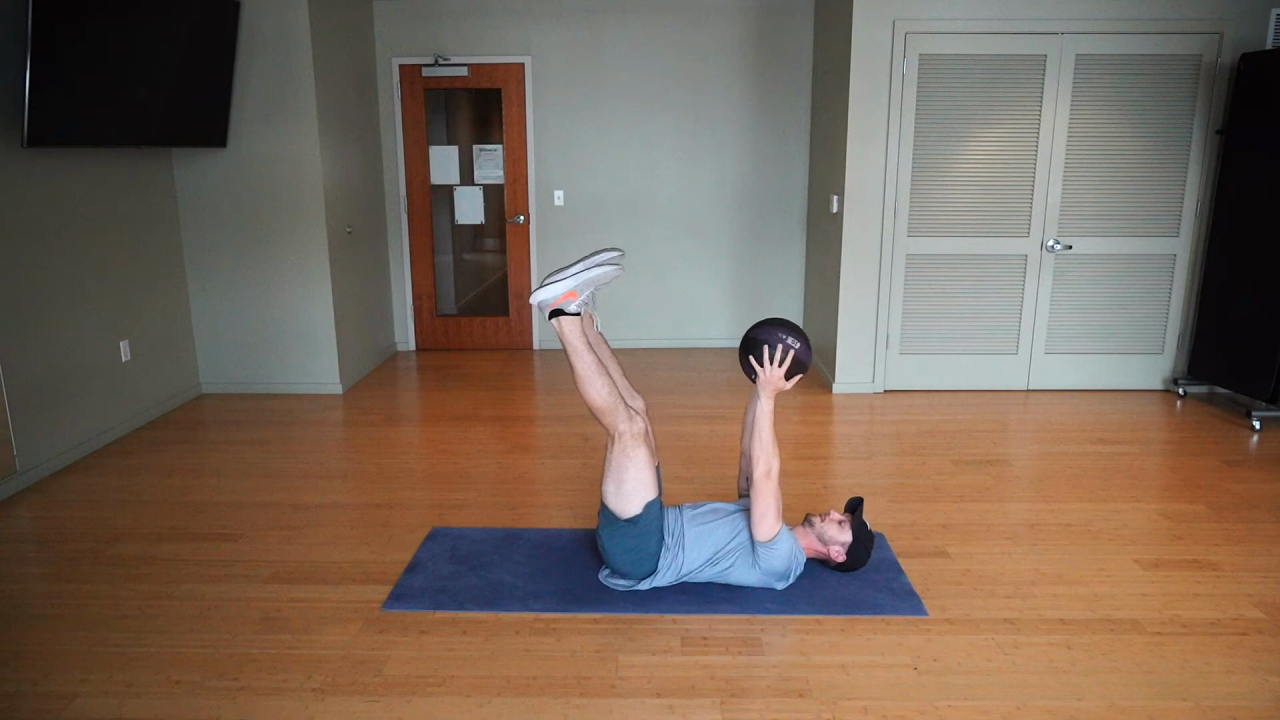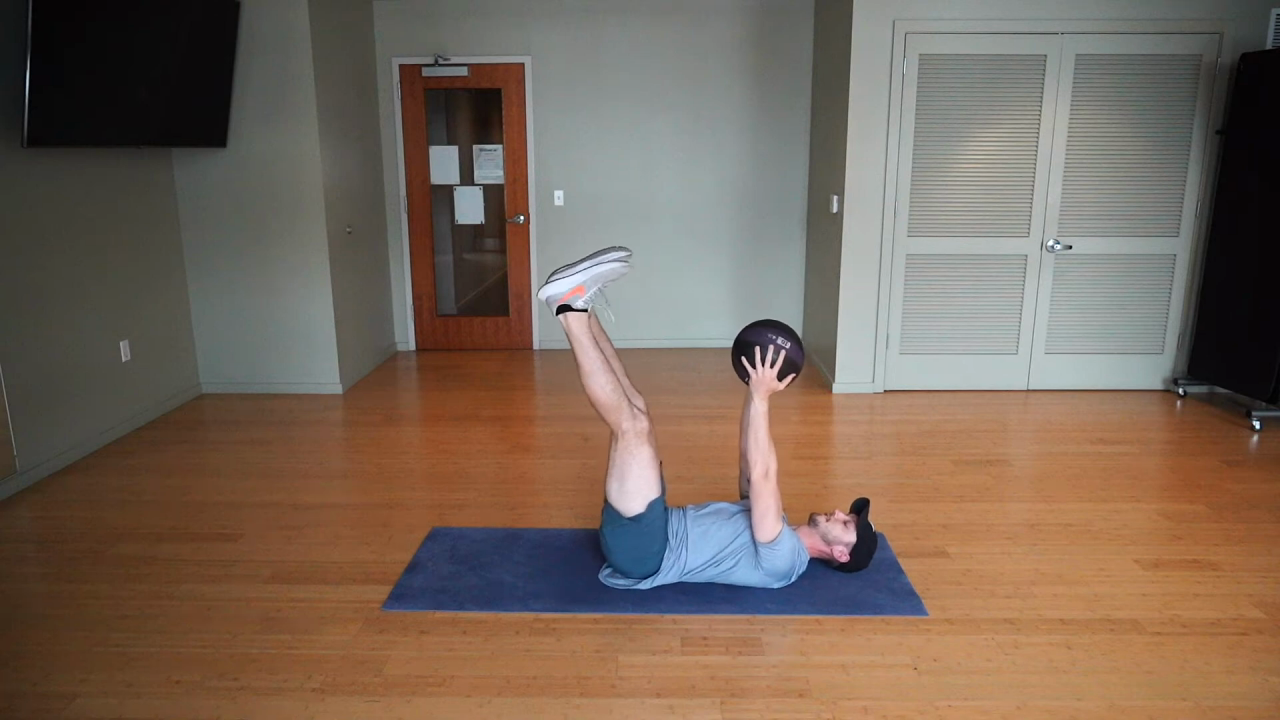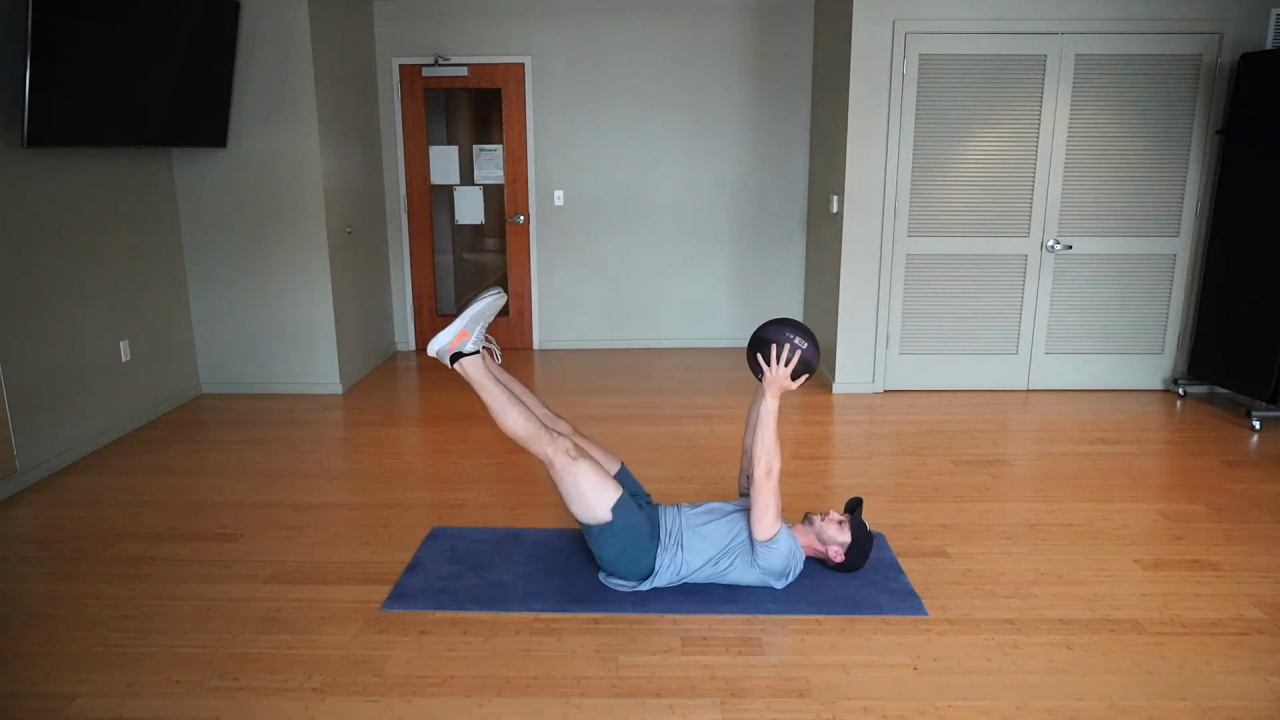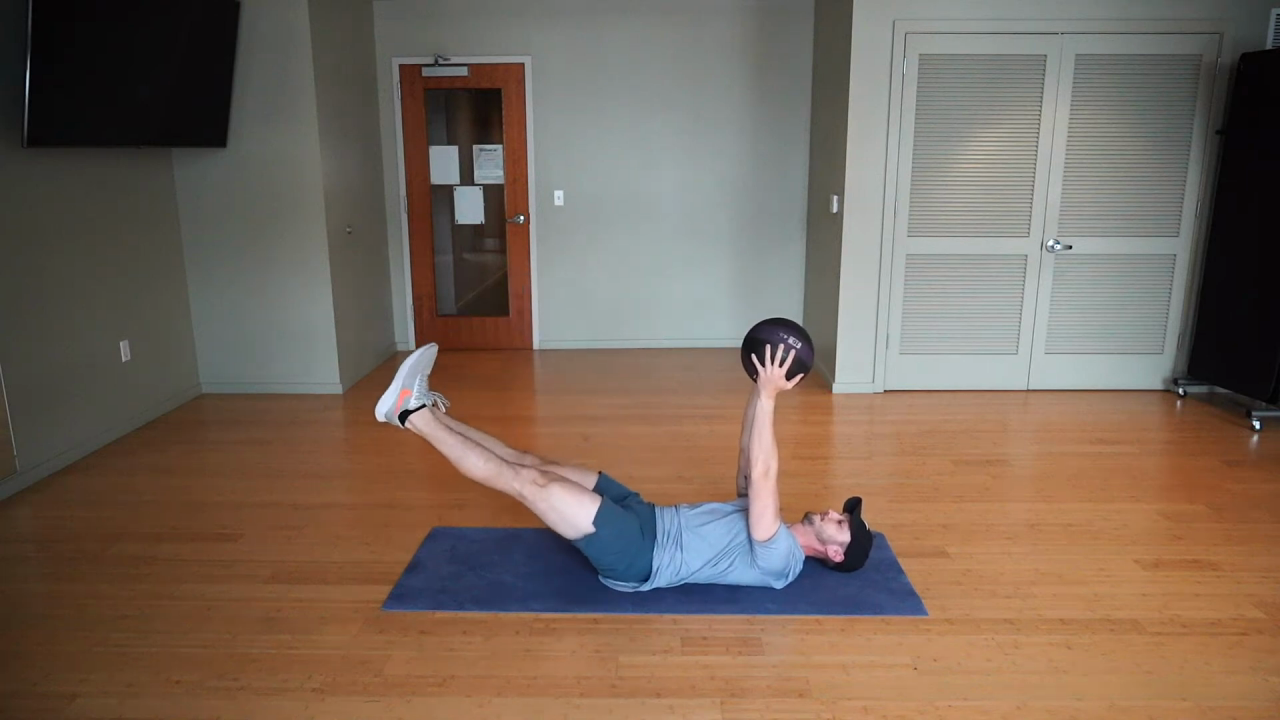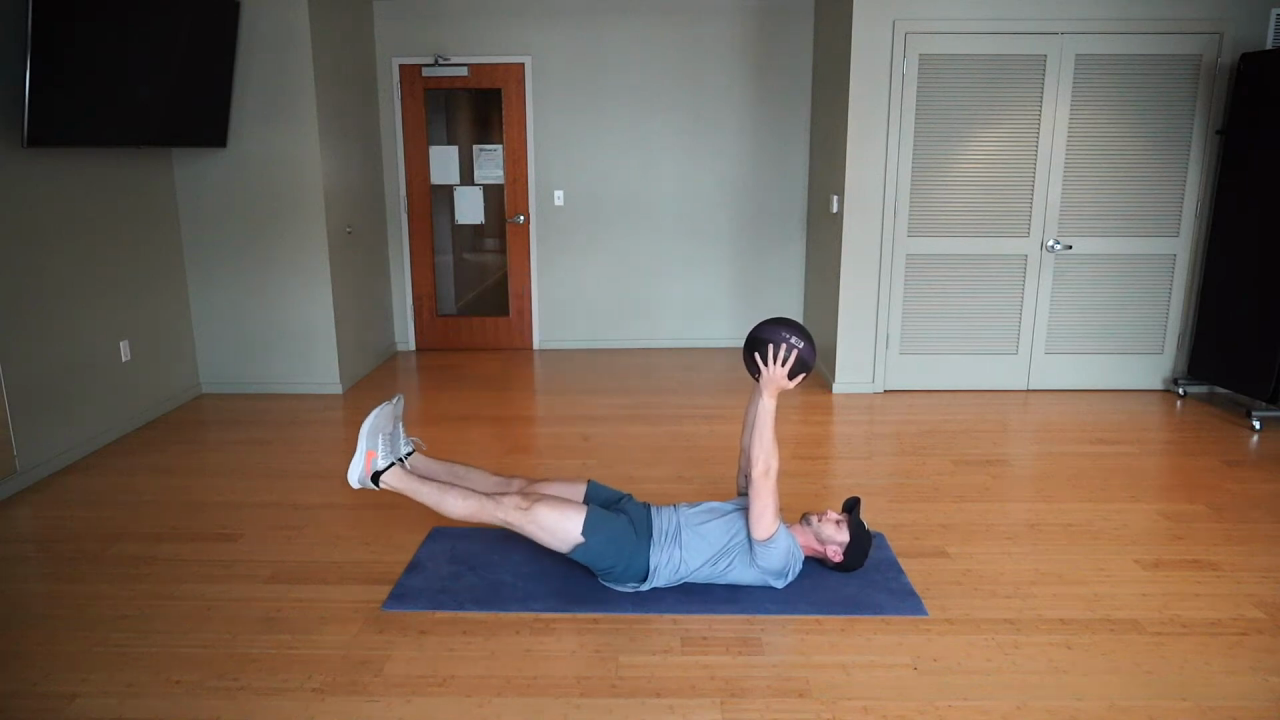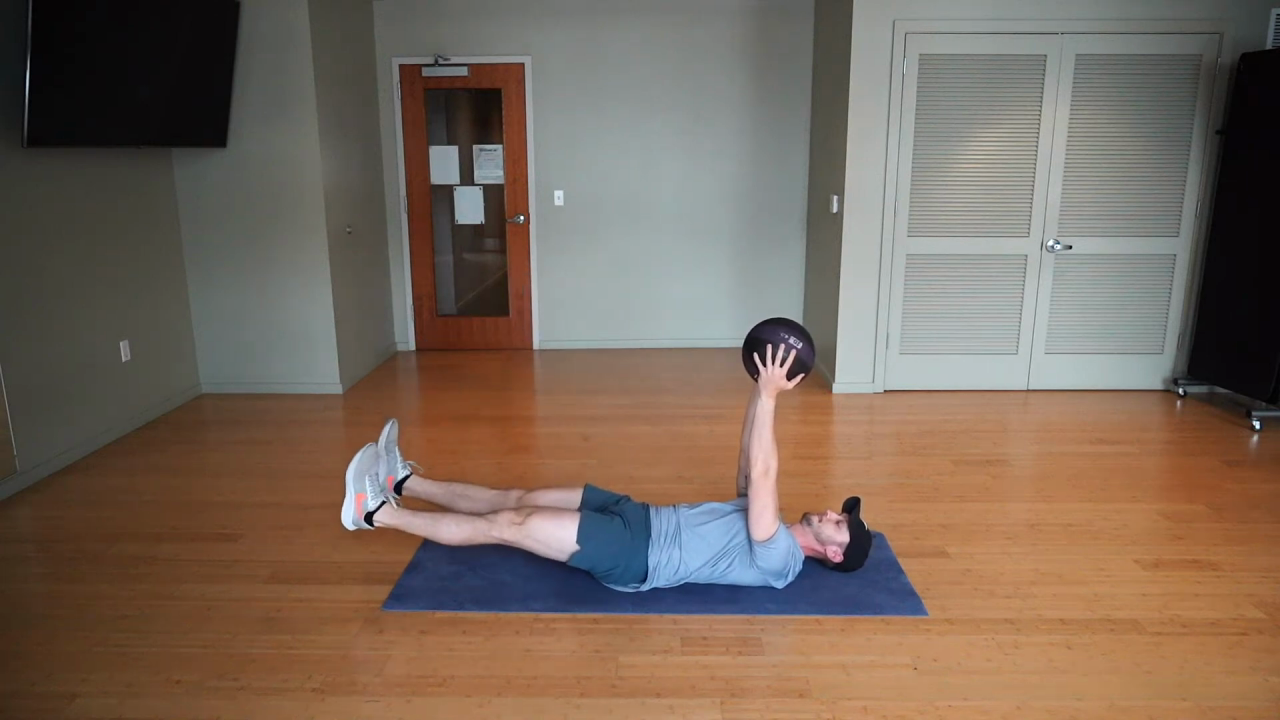
dt=0.5s
person 1, frame 1
left shoulder: (780, 560)
right shoulder: (770, 527)
left elbow: (764, 475)
right elbow: (750, 469)
left wrist: (767, 397)
right wrist: (761, 390)
left hip: (637, 553)
right hip: (656, 533)
left knee: (627, 426)
right knee: (632, 409)
left ankle: (566, 312)
right ankle: (575, 312)
person 1, frame 2
left shoulder: (783, 559)
right shoulder: (775, 529)
left elbow: (762, 475)
right elbow: (750, 468)
left wrist: (760, 398)
right wrist: (756, 393)
left hip: (639, 554)
right hip: (647, 534)
left knee: (631, 425)
right knee: (635, 412)
left ankle: (572, 310)
right ankle: (580, 308)
person 1, frame 3
left shoulder: (780, 559)
right shoulder: (772, 532)
left elbow: (765, 475)
right elbow: (752, 467)
left wrist: (773, 397)
right wrist: (765, 391)
left hip: (638, 554)
right hip: (652, 523)
left knee: (558, 449)
right knee: (566, 435)
left ankle: (466, 360)
right ankle: (478, 359)
person 1, frame 4
left shoulder: (780, 558)
right shoulder: (771, 531)
left elbow: (762, 475)
right elbow: (749, 468)
left wrist: (769, 397)
right wrist: (759, 391)
left hip: (638, 555)
right hip: (645, 520)
left knee: (527, 481)
right knee: (534, 464)
left ankle: (415, 414)
right ankle: (428, 413)
person 1, frame 5
left shoulder: (778, 559)
right shoulder: (768, 527)
left elbow: (763, 475)
right elbow: (749, 466)
left wrist: (770, 396)
right wrist: (760, 391)
left hip: (635, 554)
right hip: (639, 519)
left knee: (511, 508)
right knee: (521, 488)
left ankle: (388, 475)
right ankle: (407, 461)
person 1, frame 6
left shoulder: (777, 559)
right shoulder: (770, 528)
left elbow: (762, 475)
right elbow: (749, 465)
left wrist: (769, 396)
right wrist: (760, 391)
left hip: (634, 555)
right hip: (639, 519)
left knee: (508, 525)
right knee: (519, 500)
left ankle: (380, 511)
right ankle: (405, 482)
